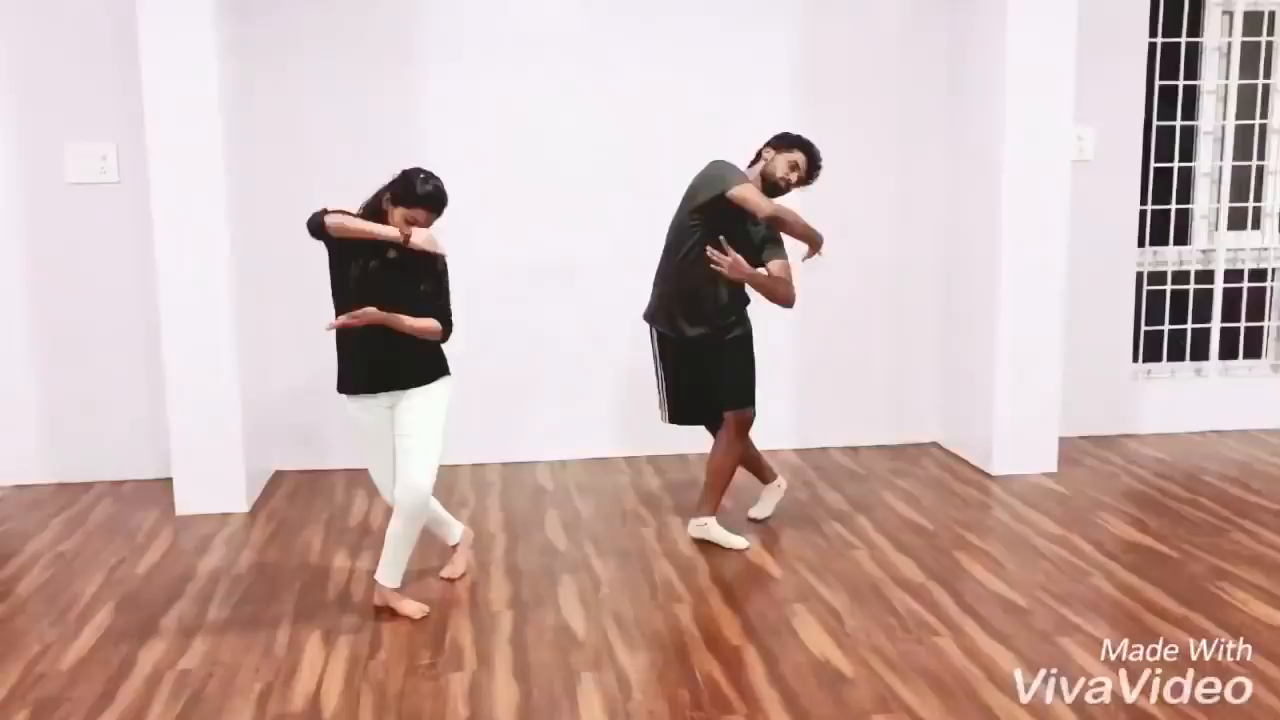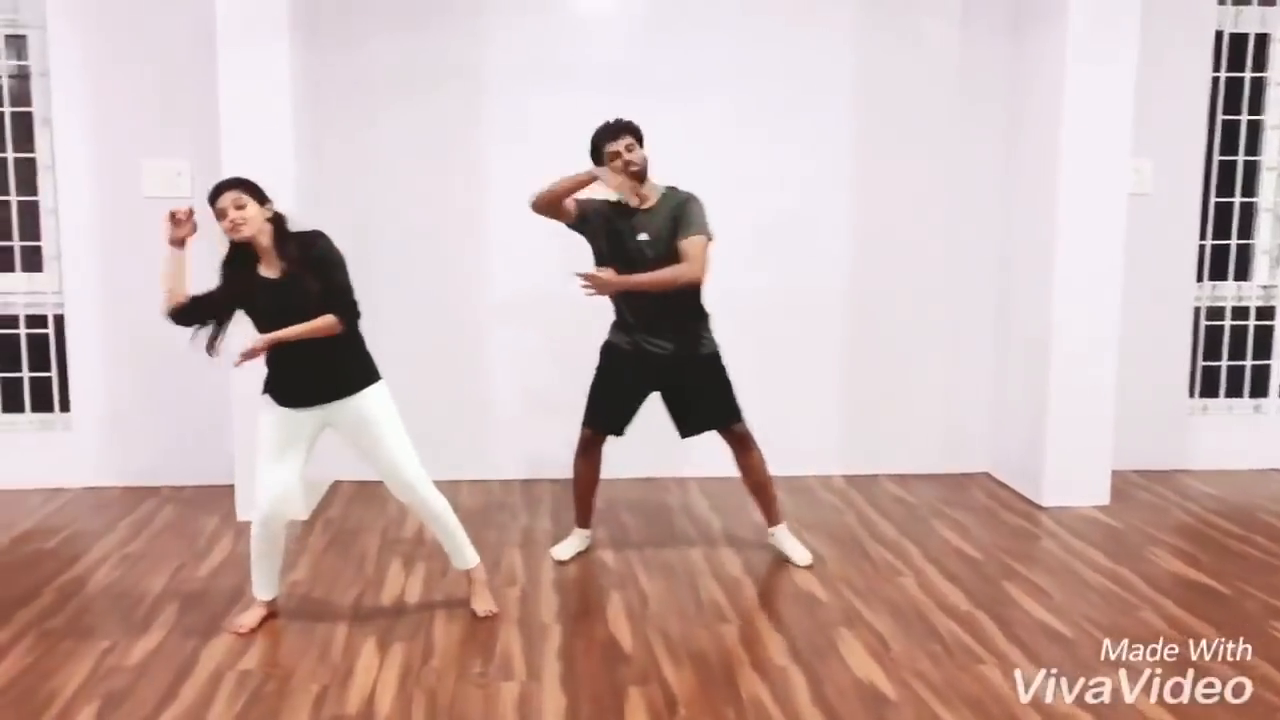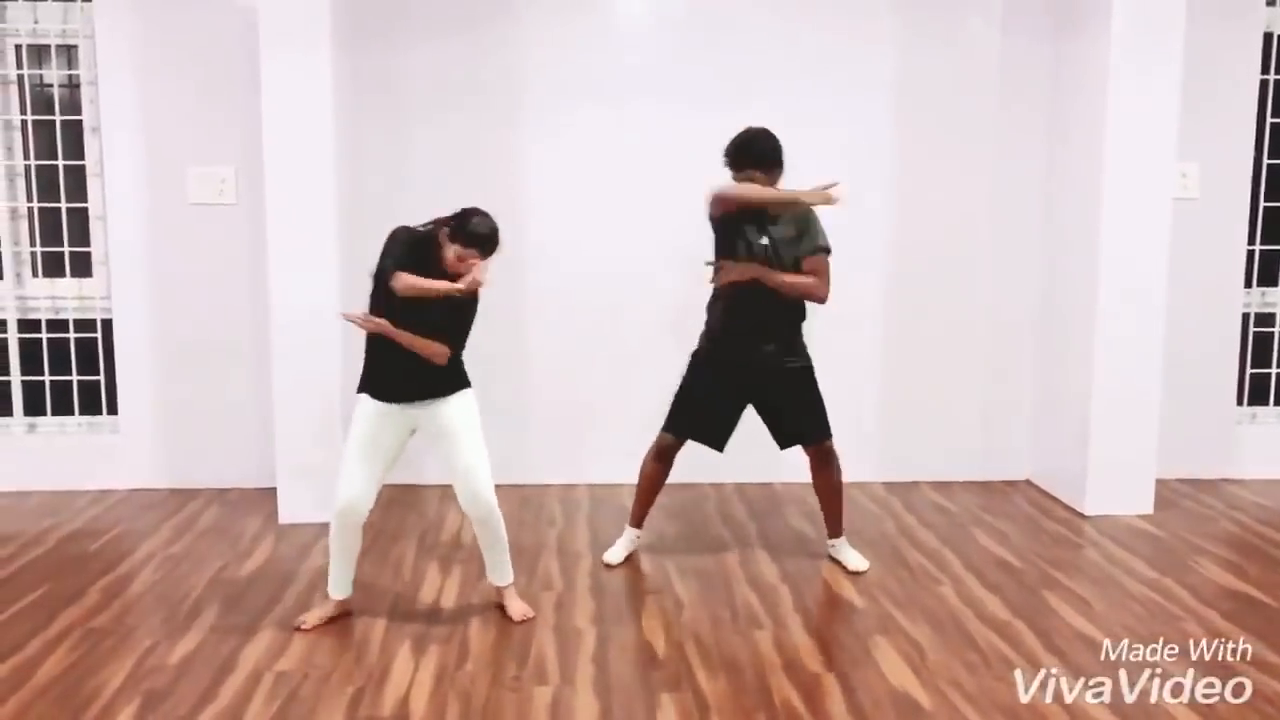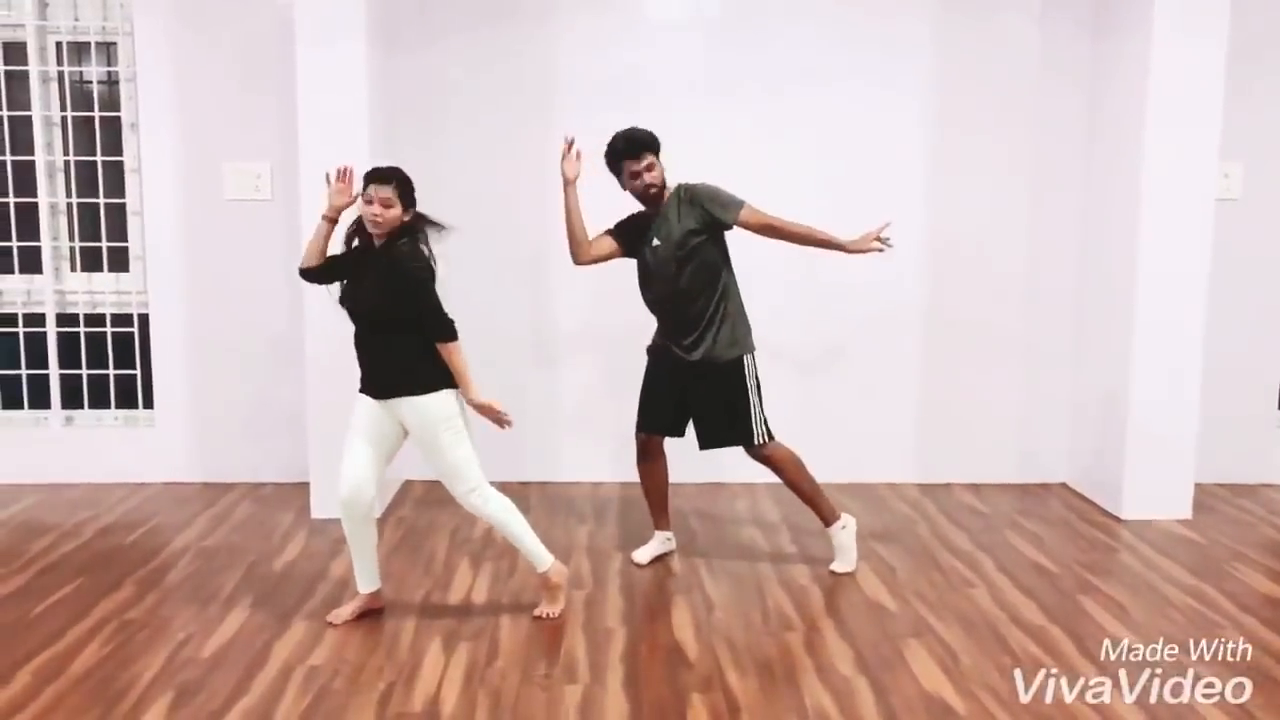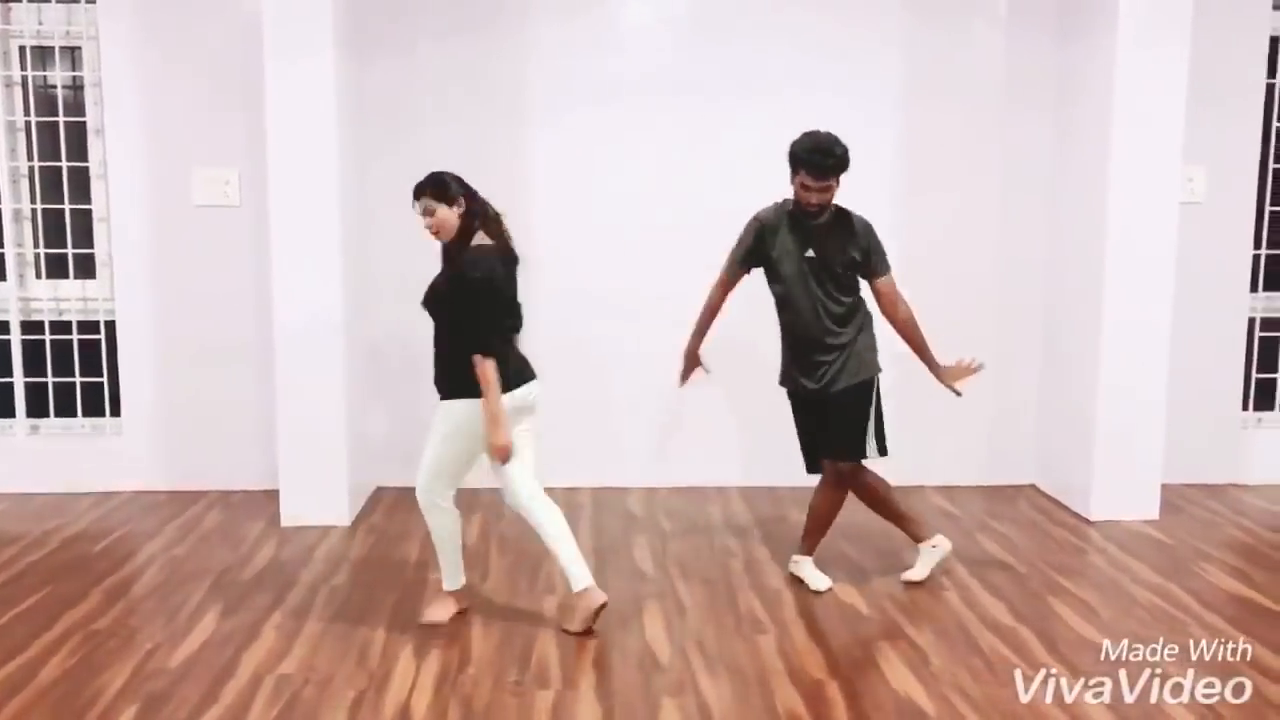
dt=1s
person 1, frame 1
left shoulder: (429, 260)
right shoulder: (349, 240)
left elbow: (440, 329)
right elbow: (318, 223)
left wrist: (380, 316)
right wrist: (398, 237)
left hip: (422, 384)
right hip: (365, 387)
left knee: (414, 486)
right knee: (394, 490)
left ankle: (387, 586)
right ankle: (458, 535)
person 1, frame 2
left shoulder: (313, 248)
right shoulder: (241, 276)
left elbow: (344, 315)
right elbow: (180, 313)
left wrist: (274, 338)
right wrist: (177, 247)
left hip: (354, 390)
right hip: (287, 400)
left knee: (413, 485)
right knee: (270, 504)
left ankle: (475, 573)
right ankle: (265, 599)
person 1, frame 3
left shoulder: (465, 290)
right shoulder: (403, 243)
left elbow: (445, 353)
right elbow: (397, 285)
left wrist: (390, 330)
right wrist: (457, 286)
left hip: (445, 397)
right hip: (381, 398)
left knee: (479, 497)
right knee: (348, 503)
left ankle: (504, 586)
right ankle: (337, 599)
person 1, frame 4
left shoulder: (408, 261)
right shoulder: (365, 255)
left elbow: (441, 328)
right elbow: (311, 269)
left wrist: (469, 392)
right wrist: (332, 214)
left hip: (426, 392)
right hip: (377, 395)
left knee: (472, 491)
right knee: (353, 494)
left ankle: (551, 572)
right ankle: (369, 593)
person 1, frame 5
left shoulder: (464, 267)
right shoulder: (499, 252)
left elbow: (481, 347)
left wrist: (494, 420)
left hip: (470, 397)
right hip: (520, 387)
left knee: (432, 490)
right knee: (525, 494)
left ankle: (453, 591)
right ankle: (585, 590)
person 2, frame 1
left shoulder: (767, 228)
right shoulder: (718, 173)
left elbow: (786, 295)
right elbow: (771, 210)
left wrist: (747, 274)
right wrist: (814, 239)
left hip: (728, 327)
right hip: (675, 325)
left knee: (737, 417)
right knee: (716, 423)
left ankle: (704, 518)
right ankle: (772, 481)
person 2, frame 2
left shoulder: (682, 205)
right shoulder: (601, 214)
left elbow: (693, 270)
right elbow: (540, 203)
left wrist: (622, 283)
right wrist: (594, 175)
left hip: (688, 345)
right hip: (628, 347)
left knee: (737, 433)
right knee: (590, 437)
left ankle: (778, 530)
right ankle: (581, 531)
person 2, frame 3
left shoulder: (803, 220)
right shoulder: (726, 209)
left elbow: (820, 290)
right elbow: (729, 195)
left wrist: (753, 272)
right wrist: (801, 196)
left hip: (782, 355)
right hip: (722, 353)
left knee: (821, 447)
right knee: (667, 441)
left ankle: (837, 541)
right ankle: (632, 533)
person 2, frame 4
left shoulder: (699, 200)
right shoulder: (633, 229)
left elbow: (768, 225)
right elbow: (581, 254)
left wrist: (846, 245)
right wrist: (570, 187)
left hip: (724, 350)
right hip: (671, 350)
left knee: (760, 446)
right knee: (647, 439)
left ankle: (838, 523)
right ankle: (663, 534)
person 2, frame 5
left shoulder: (858, 231)
right shoulder: (766, 225)
left elbow: (892, 302)
right elbow: (726, 282)
left wrist: (935, 366)
right wrist: (694, 343)
left hip: (851, 368)
right hip: (802, 371)
left knee: (838, 467)
right knee: (843, 466)
left ankle: (803, 556)
right ankle: (927, 539)
